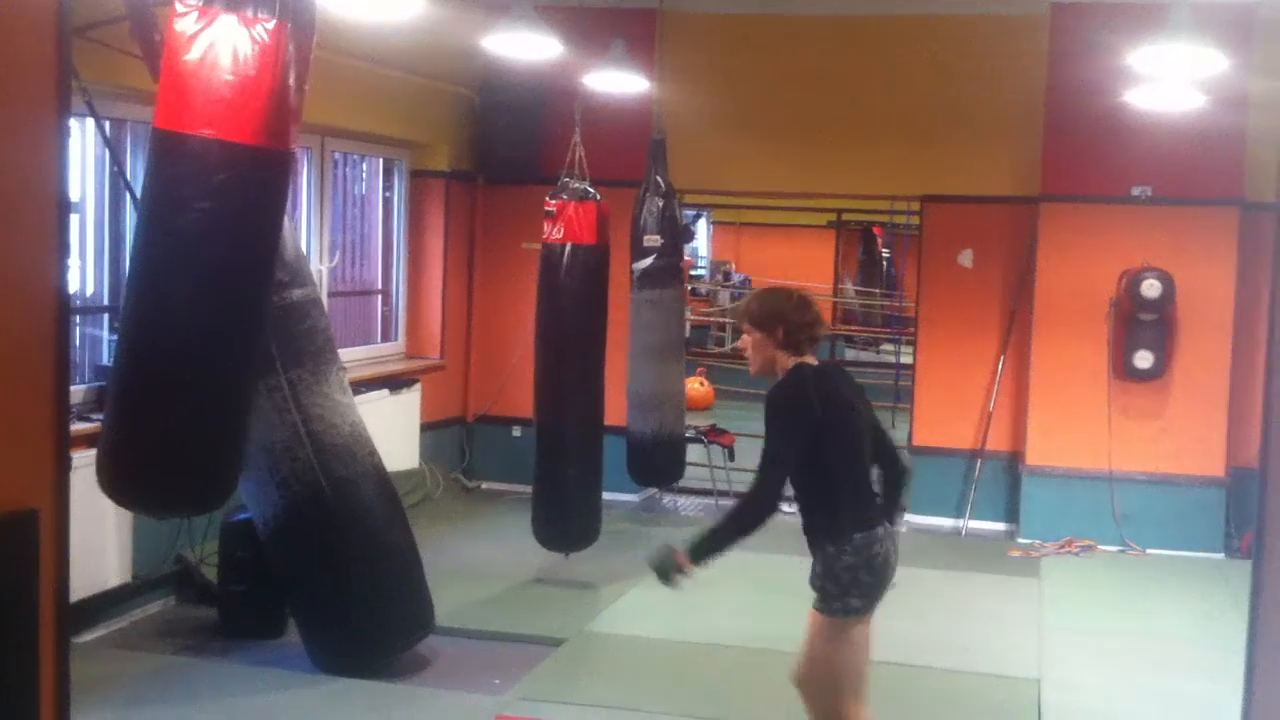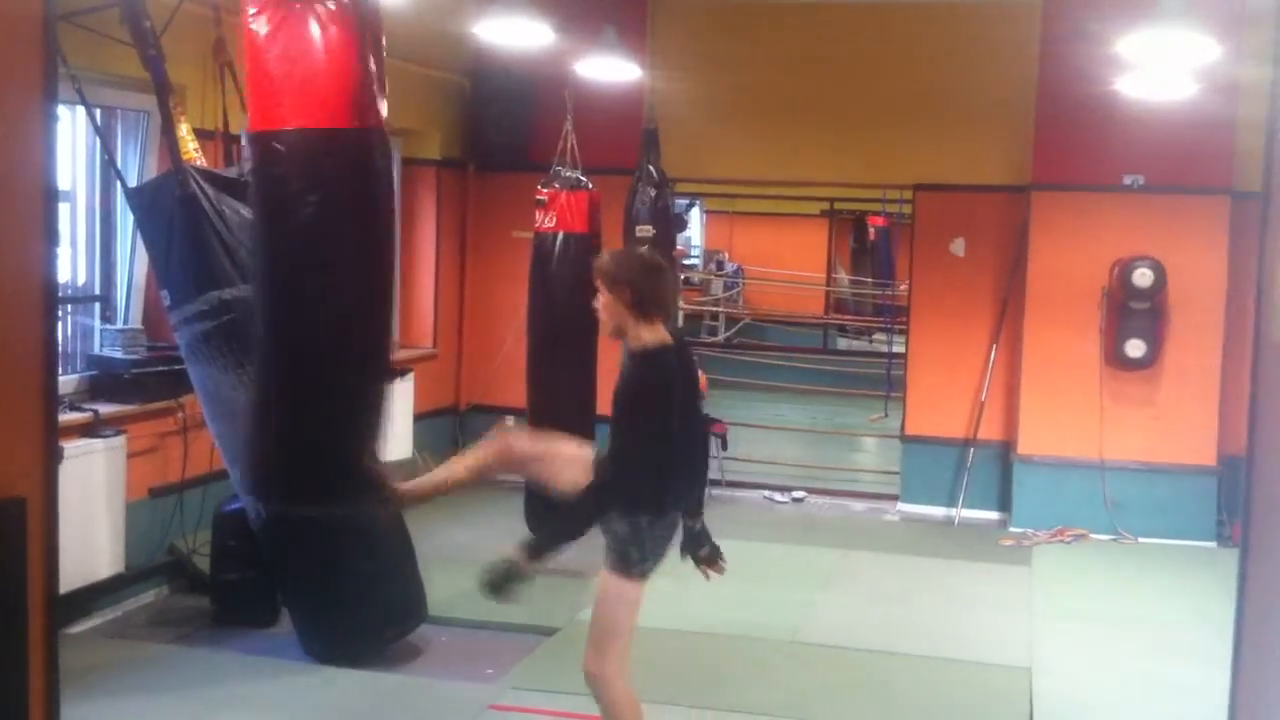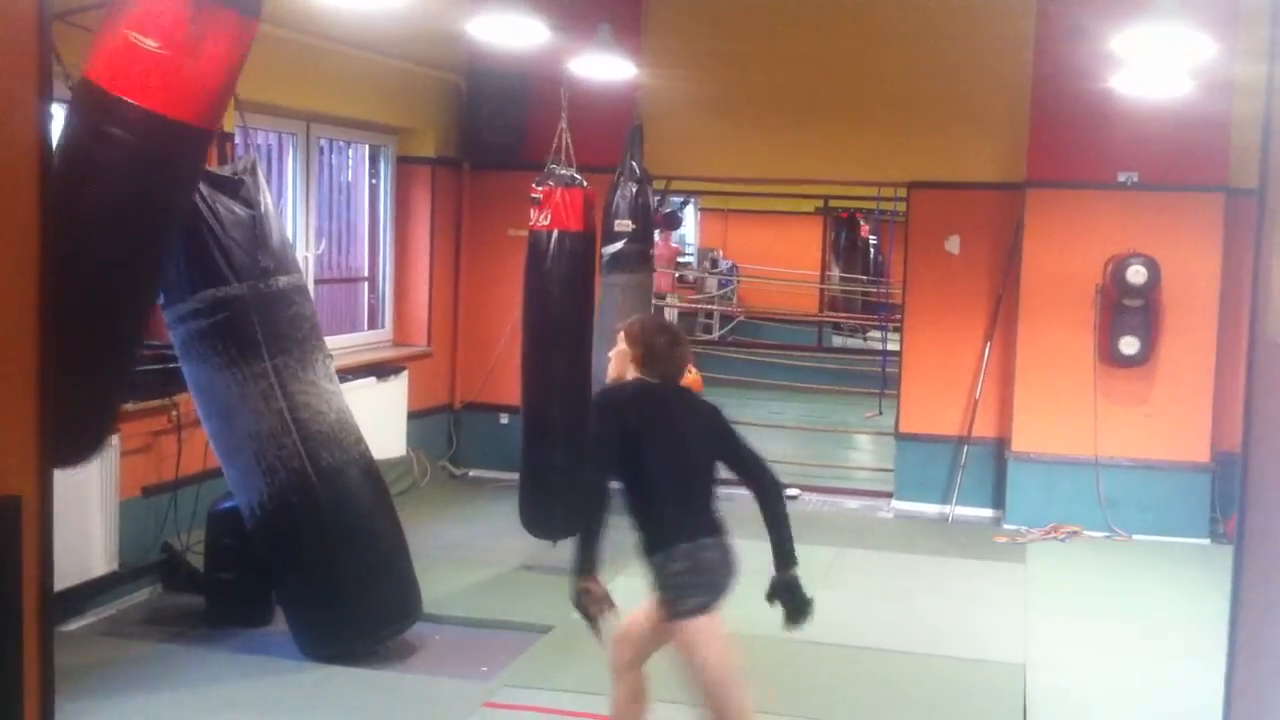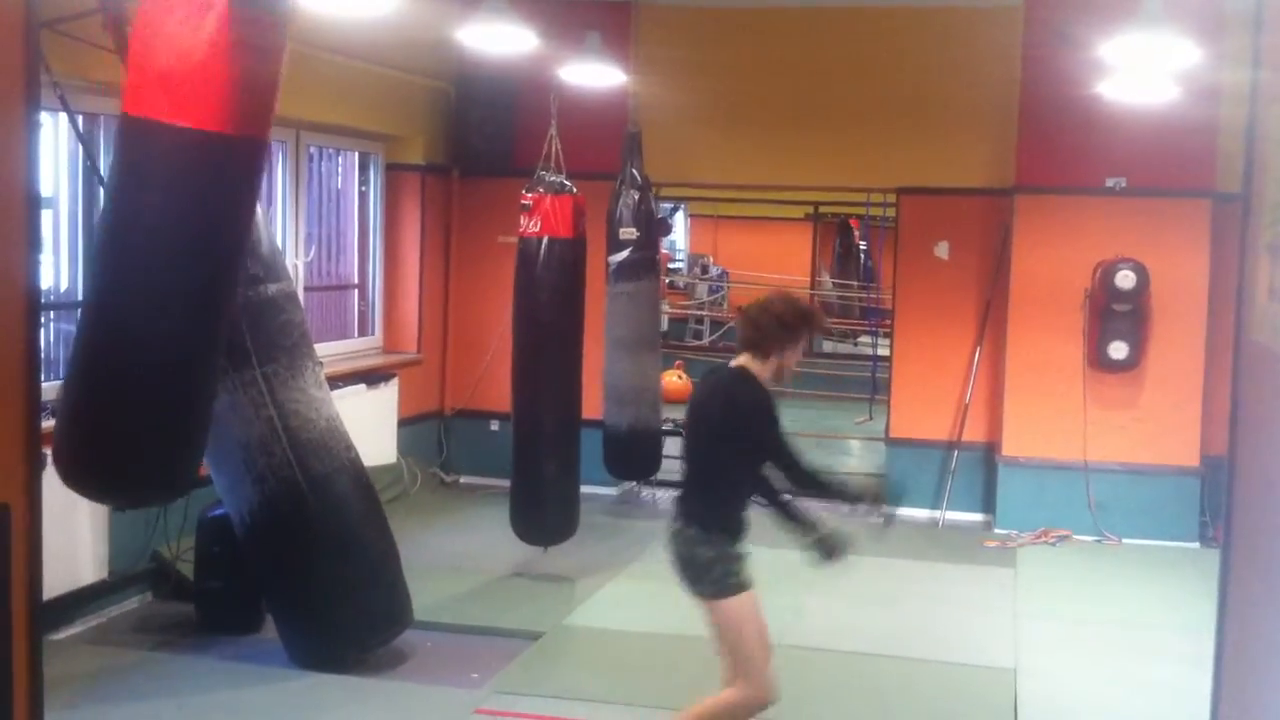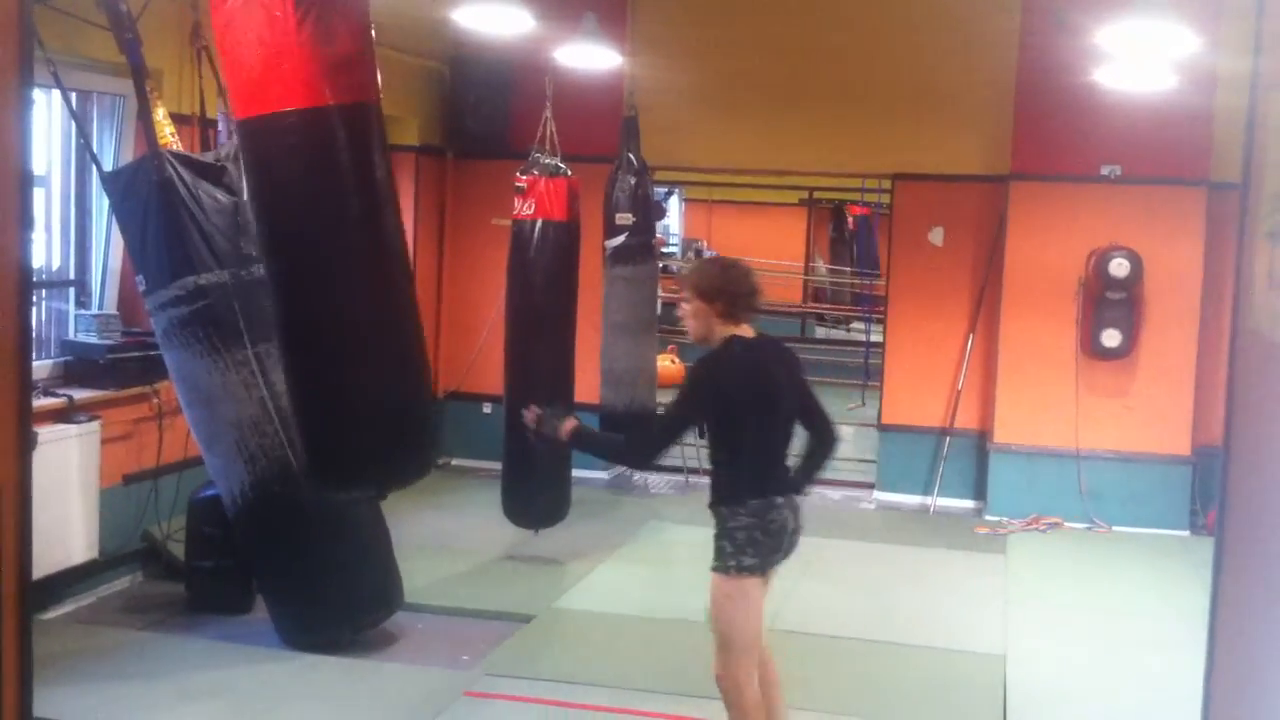
dt=1s
person 1, frame 1
left shoulder: (791, 397)
right shoulder: (838, 382)
left elbow: (763, 499)
right elbow: (895, 467)
left wrist: (692, 555)
left hip: (846, 556)
right hip: (871, 545)
right knee: (813, 682)
person 1, frame 2
left shoulder: (646, 376)
right shoulder: (674, 358)
left elbow: (610, 485)
right elbow: (696, 445)
left wrist: (530, 556)
right wrist: (695, 525)
left hip: (641, 524)
right hip: (631, 495)
left knee: (604, 668)
right knee: (510, 442)
right ankle: (412, 489)
person 1, frame 3
left shoulder: (612, 403)
right shoulder: (699, 409)
left elbow: (596, 488)
right elbow: (767, 484)
left wrist: (585, 573)
right wrist: (786, 570)
left hip: (681, 563)
right hip: (709, 555)
right knee: (625, 646)
person 1, frame 4
left shoulder: (720, 381)
right shoulder: (749, 400)
right elbow: (798, 477)
left wrist: (804, 523)
right wrist: (856, 499)
left hip: (696, 534)
right hip: (710, 546)
left knee: (748, 667)
person 1, frame 5
left shoulder: (717, 368)
right shoulder: (777, 356)
left elbow: (645, 450)
right elbow: (825, 436)
left wrist: (567, 431)
left hip: (745, 520)
right hip: (777, 512)
left knee: (732, 670)
right knee: (745, 642)
